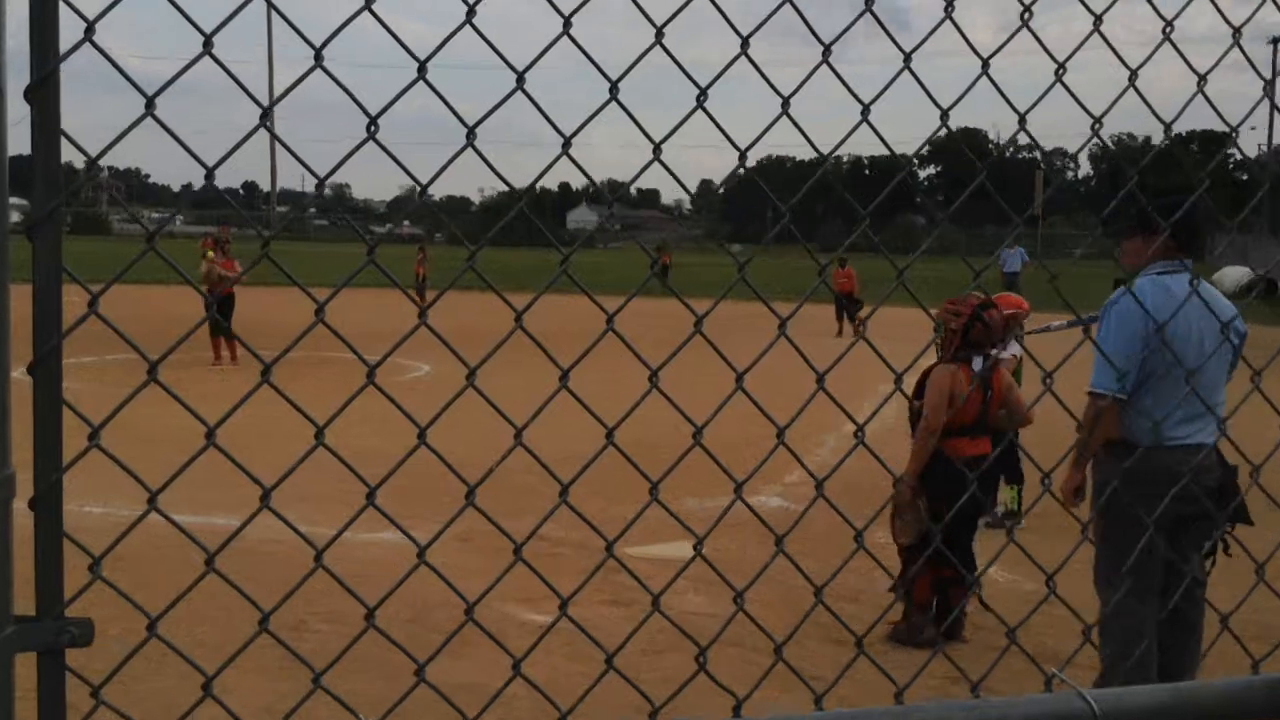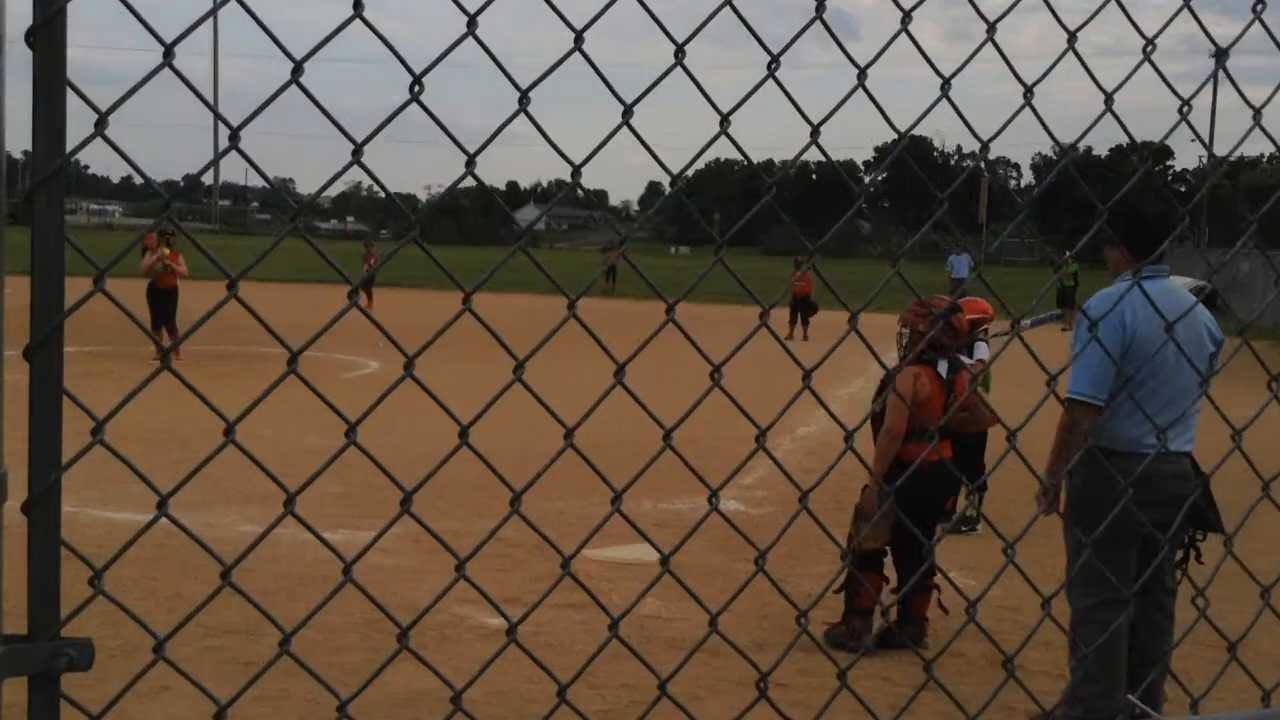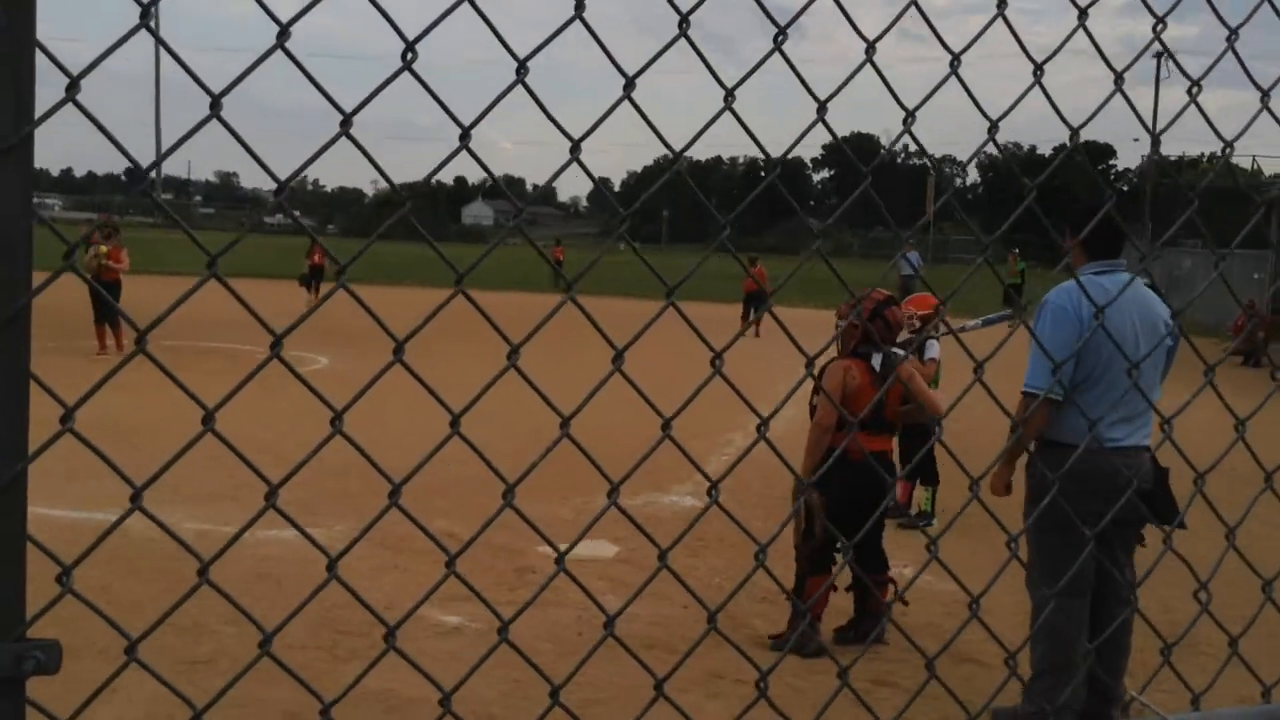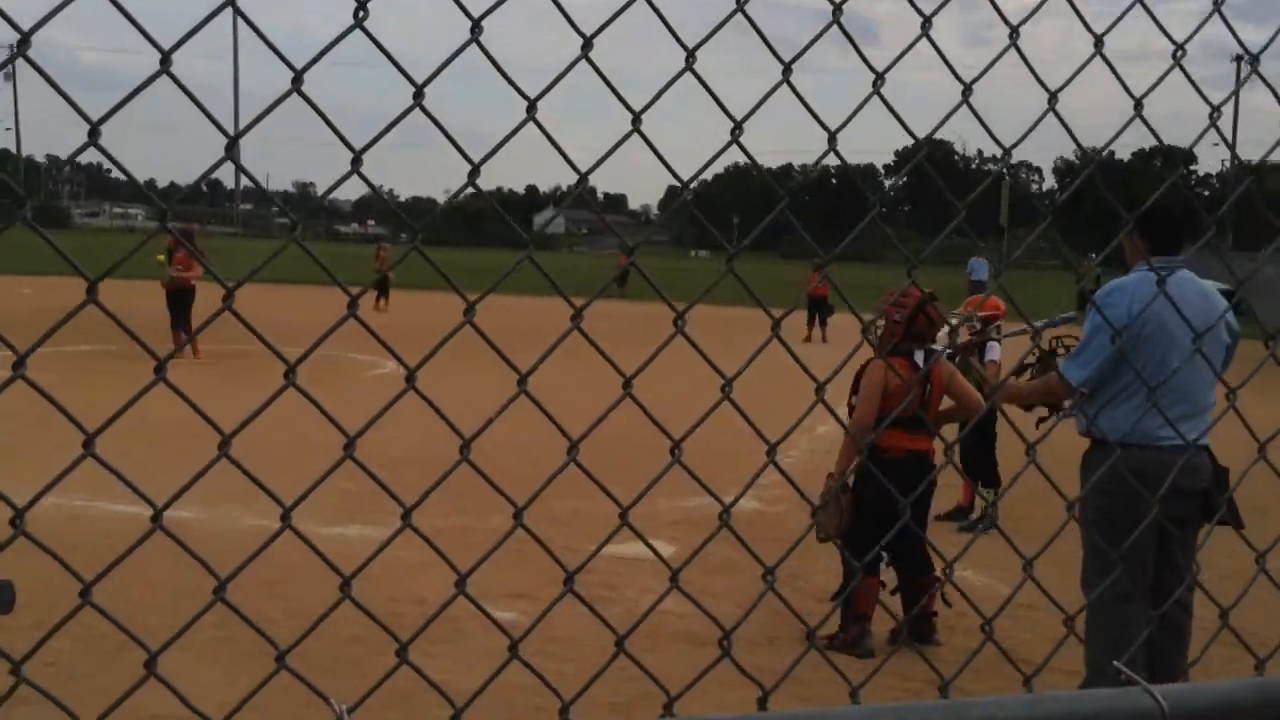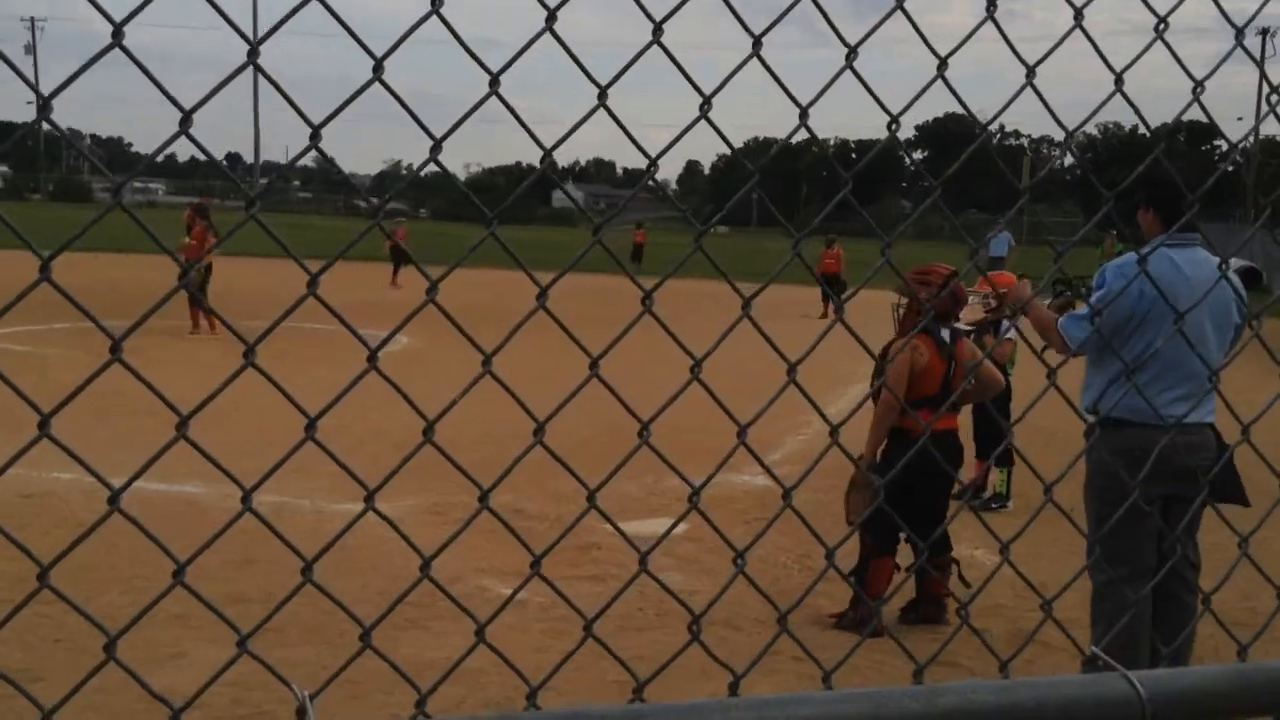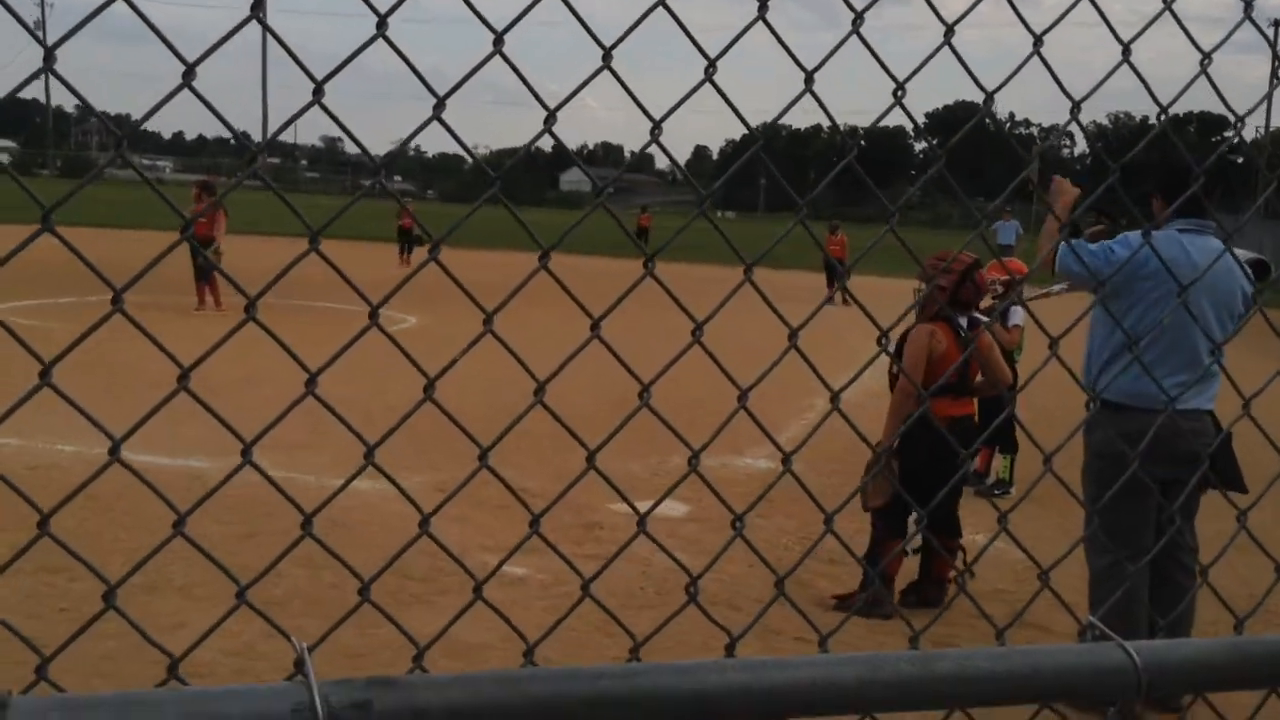
dt=0.4s
person 1, frame 1
left shoulder: (1130, 301)
right shoulder: (1222, 305)
left elbow: (1108, 399)
right elbow: (1216, 385)
left wrist: (1078, 465)
left hip: (1136, 463)
right hip: (1202, 463)
left knee: (1127, 590)
right knee: (1186, 586)
person 1, frame 2
left shoulder: (1109, 305)
right shoulder: (1200, 311)
left elbow: (1085, 405)
right elbow: (1194, 395)
left wrist: (1054, 473)
left hip: (1111, 471)
right hip: (1175, 472)
left knee: (1099, 597)
right knee: (1157, 597)
person 1, frame 3
left shoulder: (1069, 299)
right shoulder: (1157, 305)
left elbow: (1043, 397)
right elbow: (1150, 386)
left wrist: (1008, 462)
left hip: (1074, 465)
right hip: (1134, 466)
left knee: (1063, 593)
right knee: (1116, 589)
person 1, frame 4
left shoulder: (1121, 295)
right shoulder: (1216, 302)
left elbow: (1073, 382)
right elbow: (1208, 378)
left wrist: (1017, 394)
left hip: (1126, 463)
right hip: (1192, 464)
left knee: (1117, 592)
right knee: (1173, 589)
person 1, frame 5
left shoulder: (1130, 272)
right shoulder: (1227, 281)
left elbow: (1067, 338)
right elbow: (1216, 353)
left wrist: (1027, 301)
left hip: (1128, 442)
right hip: (1196, 444)
left knee: (1120, 574)
right knee: (1178, 571)
person 1, frame 6
left shoulder: (1138, 252)
right shoulder: (1234, 270)
left elbow: (1052, 254)
left wrist: (1061, 202)
left hip: (1127, 425)
right hip: (1195, 429)
left knee: (1120, 557)
right knee: (1175, 554)
person 2, frame 1
left shoulder: (946, 373)
right shoulder: (996, 373)
left elbow: (930, 429)
right elbow: (1023, 416)
left wrist: (910, 478)
left hip: (944, 470)
right hip: (979, 470)
left knee: (918, 542)
right knee: (958, 544)
left ankle: (917, 623)
right ankle: (950, 621)
person 2, frame 2
left shoulder: (908, 375)
right shoulder: (960, 375)
left elbow: (893, 433)
right elbow: (988, 417)
left wrist: (874, 482)
left hip: (906, 474)
right hip: (940, 475)
left knee: (868, 545)
right knee: (918, 550)
left ankle: (857, 628)
right ankle: (911, 628)
person 2, frame 3
left shoulder: (842, 368)
right shoulder: (900, 368)
left elbow: (824, 424)
right elbow: (935, 407)
left wrist: (806, 474)
left hip: (842, 467)
right hip: (881, 467)
left knee: (817, 546)
right knee: (868, 545)
left ankle: (806, 630)
right ankle: (871, 623)
person 2, frame 4
left shoulder: (881, 367)
right shoulder: (939, 366)
left elbow: (862, 424)
right elbow: (974, 404)
left wrist: (840, 469)
left hip: (883, 465)
right hip: (922, 466)
left knee: (862, 545)
right knee: (911, 545)
left ankle: (856, 631)
right ankle: (922, 623)
person 2, frame 5
left shoulder: (908, 346)
right shoulder: (960, 344)
left elbow: (889, 405)
right elbow: (994, 383)
left wrist: (869, 454)
left hip: (909, 447)
right hip: (946, 446)
left knee: (880, 526)
right knee: (931, 526)
left ankle: (866, 612)
right ankle: (932, 603)
person 2, frame 6
left shoulder: (925, 332)
right shoulder: (978, 334)
left elbow: (906, 391)
right elbow: (1003, 380)
left wrist: (886, 440)
left hip: (927, 433)
right hip: (962, 432)
left knee: (891, 509)
right knee: (942, 511)
left ankle: (876, 593)
right ankle: (933, 586)
person 3, frame 1
left shoulder: (1013, 341)
right shoulder: (995, 341)
left elbow: (1006, 370)
right elbow: (981, 366)
left wrist: (989, 352)
left knee: (1007, 457)
right knee: (990, 455)
left ankle: (1014, 512)
right ankle: (991, 504)
person 3, frame 2
left shoulder: (980, 346)
right shoulder: (960, 346)
left elbow: (975, 375)
left wrist: (957, 358)
left knee: (973, 465)
right knee: (953, 461)
left ankle: (972, 518)
person 3, frame 3
left shoulder: (930, 343)
right shoulder: (911, 342)
left elbow: (927, 375)
left wrist: (908, 355)
left knee: (925, 459)
right knee: (907, 456)
left ankle: (927, 513)
right ankle: (903, 503)
person 3, frame 4
left shoulder: (991, 345)
right shoulder: (972, 344)
left elbow: (988, 379)
left wrist: (969, 356)
right wrist: (954, 356)
left hip: (983, 411)
left knee: (985, 460)
right knee: (968, 459)
left ankle: (989, 516)
right ankle: (965, 506)
person 3, frame 5
left shoulder: (1007, 324)
right shoulder: (986, 323)
left elbow: (1002, 356)
left wrist: (984, 335)
right wrist: (967, 333)
left hip: (998, 389)
left knee: (999, 440)
right knee: (981, 438)
left ankle: (1002, 495)
right ankle: (978, 485)
person 3, frame 6
left shoulder: (1015, 310)
right shoulder: (994, 309)
left elbow: (1011, 342)
left wrist: (991, 321)
right wrist: (978, 318)
left knee: (1003, 427)
right knee: (985, 424)
left ankle: (1005, 481)
right ankle: (982, 470)
